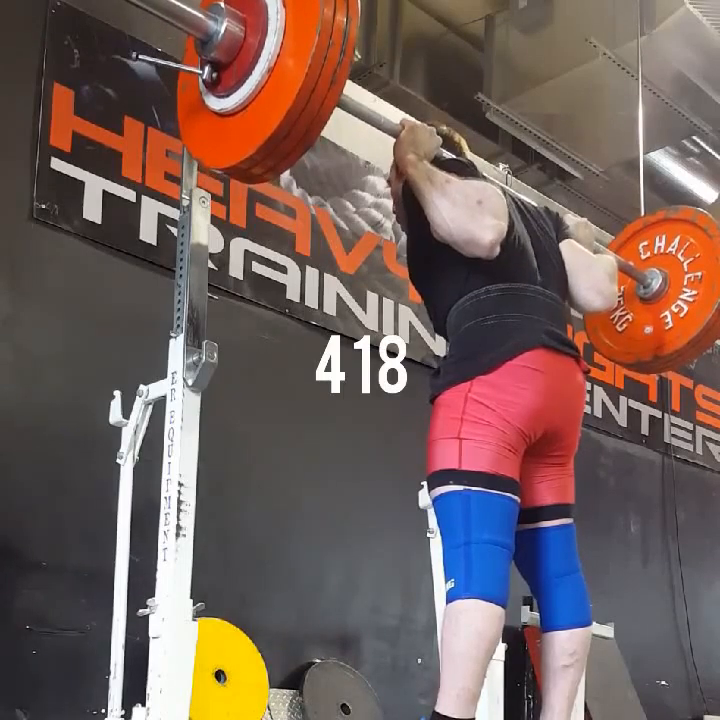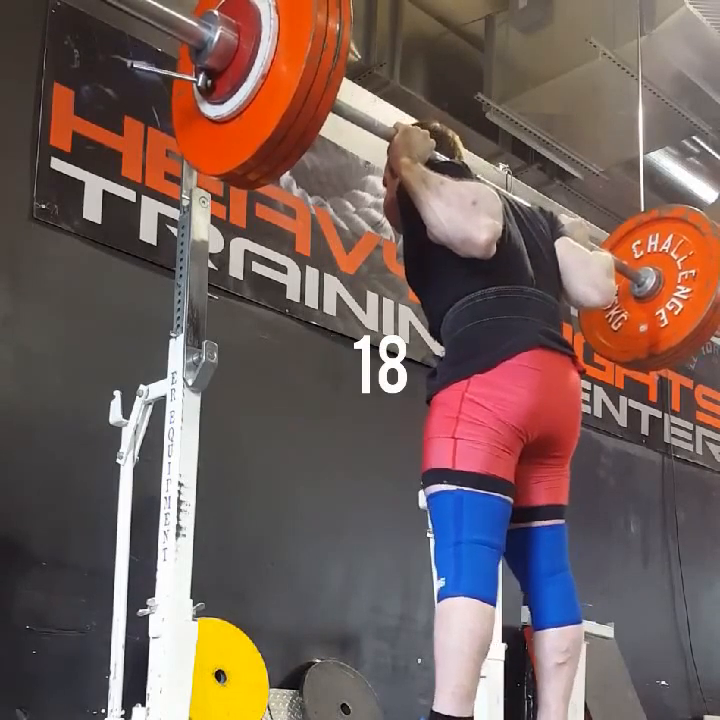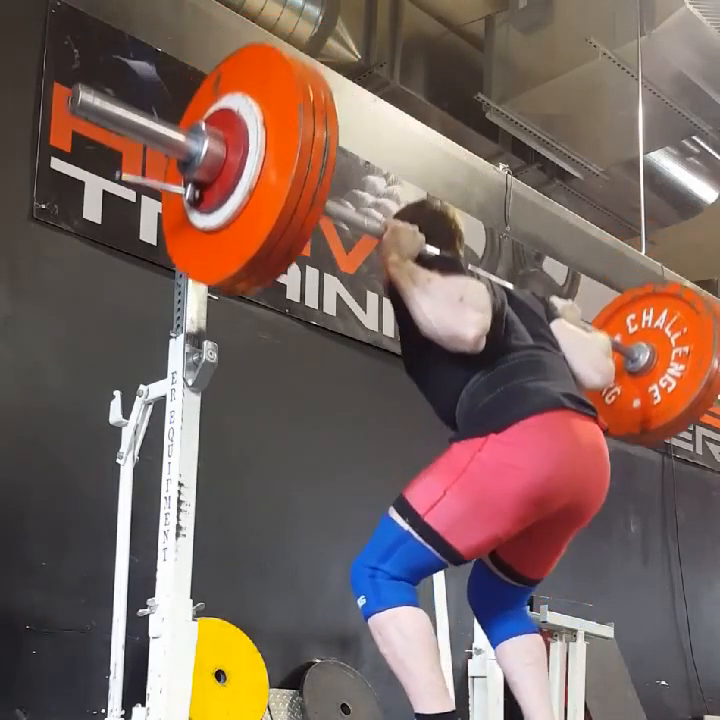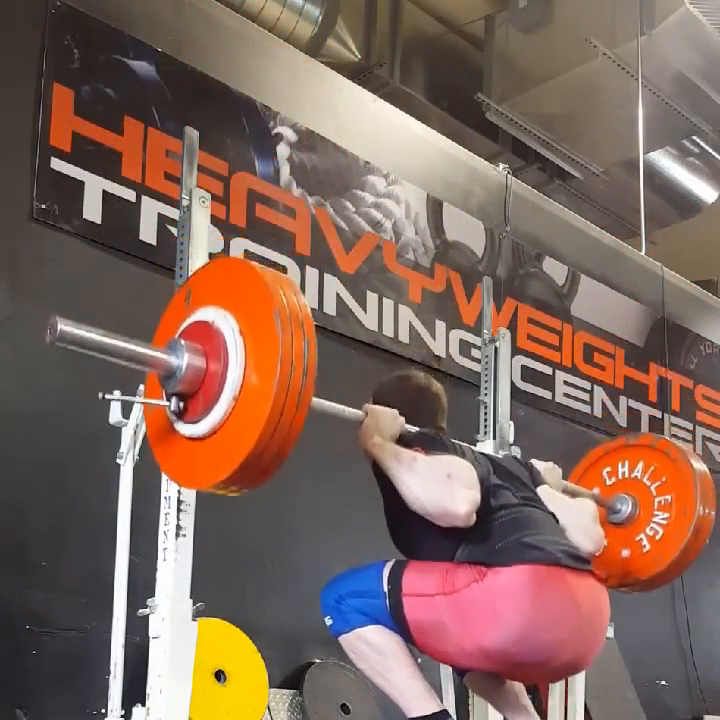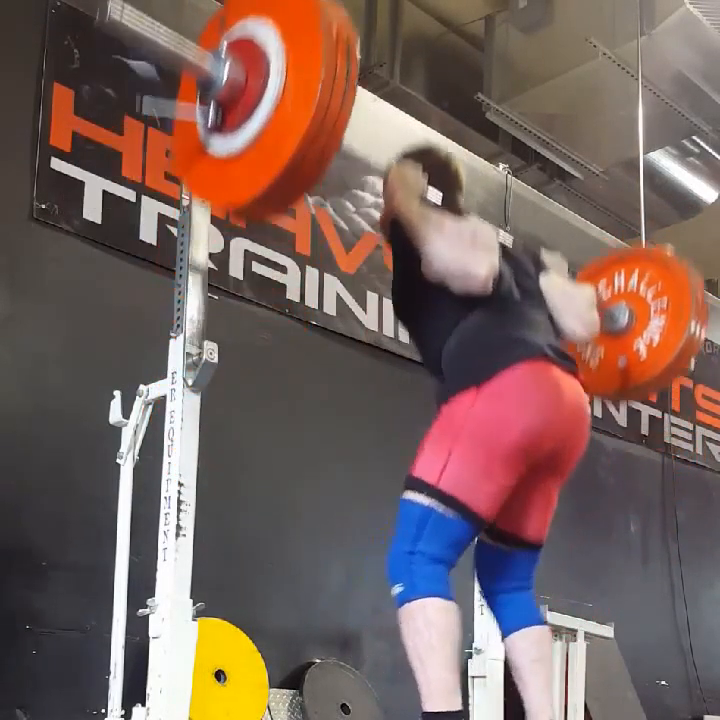
dt=1s
person 1, frame 1
left shoulder: (444, 175)
right shoulder: (533, 212)
left elbow: (481, 233)
right elbow: (599, 293)
left wrist: (414, 161)
right wrist: (585, 244)
left hip: (495, 374)
right hip: (558, 381)
left knee: (474, 557)
right knee: (555, 570)
person 1, frame 2
left shoulder: (439, 179)
right shoulder: (527, 212)
left elbow: (477, 232)
right elbow: (597, 287)
left wrist: (410, 165)
right wrist: (574, 240)
left hip: (490, 377)
right hip: (555, 383)
left knee: (464, 556)
right knee: (545, 569)
person 1, frame 3
left shoulder: (429, 276)
right shoulder: (516, 296)
left elbow: (466, 328)
right elbow: (598, 370)
left wrist: (397, 262)
right wrist: (569, 323)
left hip: (520, 442)
right hip: (584, 454)
left knee: (379, 574)
right knee: (498, 596)
person 1, frame 4
left shoulder: (412, 454)
right shoulder: (502, 463)
left elbow: (457, 504)
right elbow: (590, 538)
left wrist: (380, 443)
right wrist: (547, 488)
left hip: (527, 603)
right hip: (587, 617)
left knee: (344, 600)
right knee: (460, 632)
person 1, frame 5
left shoulder: (421, 231)
right shoulder: (506, 245)
left elbow: (472, 268)
right elbow: (583, 324)
left wrist: (406, 205)
right wrist: (555, 276)
left hip: (505, 392)
right hip: (564, 405)
left knee: (417, 559)
right knee: (507, 579)
